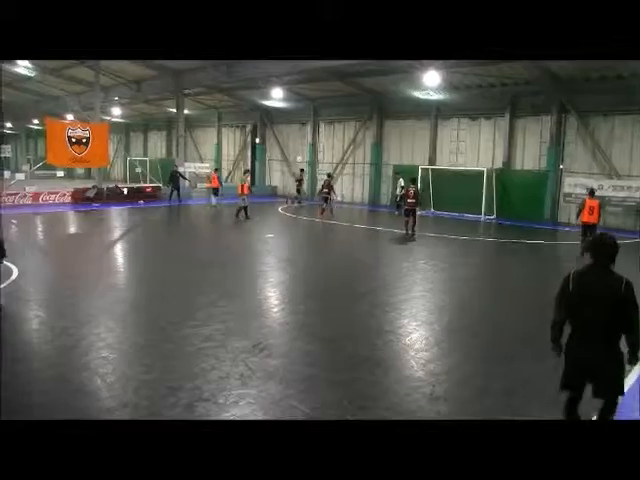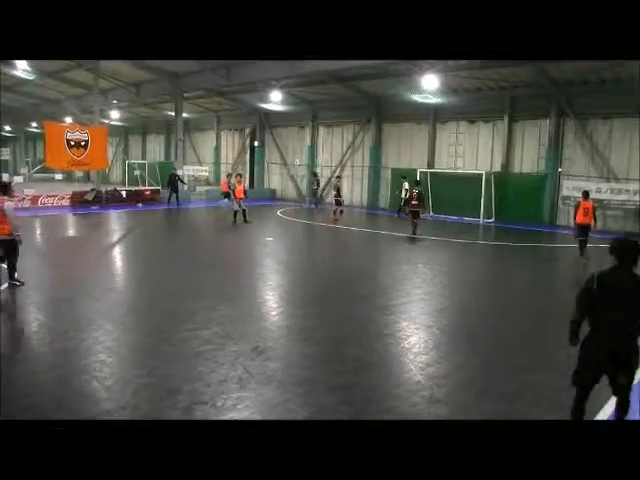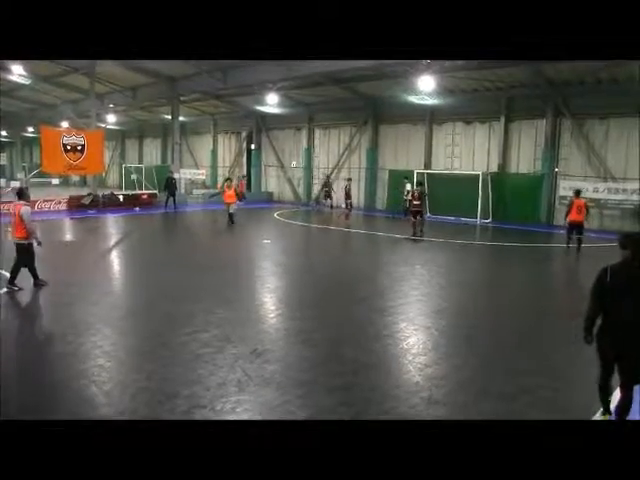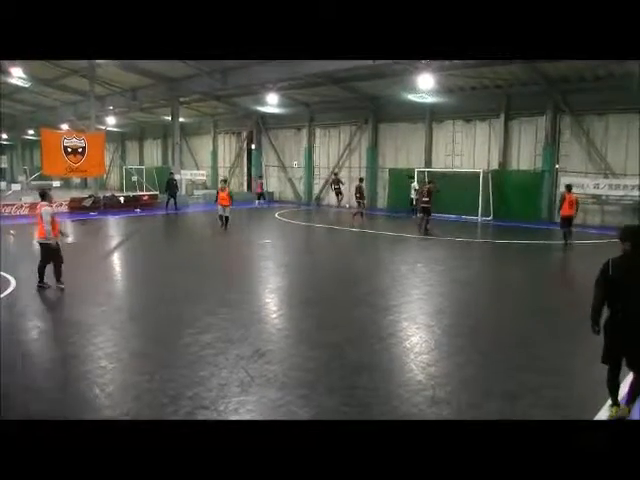
dt=0.4s
person 1, frame 1
left shoulder: (572, 279)
right shoulder: (623, 285)
left elbow: (560, 314)
left wrist: (555, 340)
left hip: (577, 349)
right hip: (607, 352)
left knee: (574, 395)
right knee: (610, 397)
person 1, frame 2
left shoulder: (596, 280)
left elbow: (581, 310)
left wrist: (574, 333)
left hip: (595, 345)
right hip: (625, 350)
left knee: (582, 391)
right knee: (622, 393)
person 1, frame 3
left shoulder: (608, 273)
left elbow: (595, 304)
left wrist: (588, 329)
left hip: (609, 335)
left knee: (605, 375)
left ankle: (606, 413)
person 1, frame 4
left shoulder: (611, 266)
left elbow: (599, 296)
left wrist: (595, 320)
left hip: (616, 324)
left knee: (614, 368)
left ankle: (615, 406)
